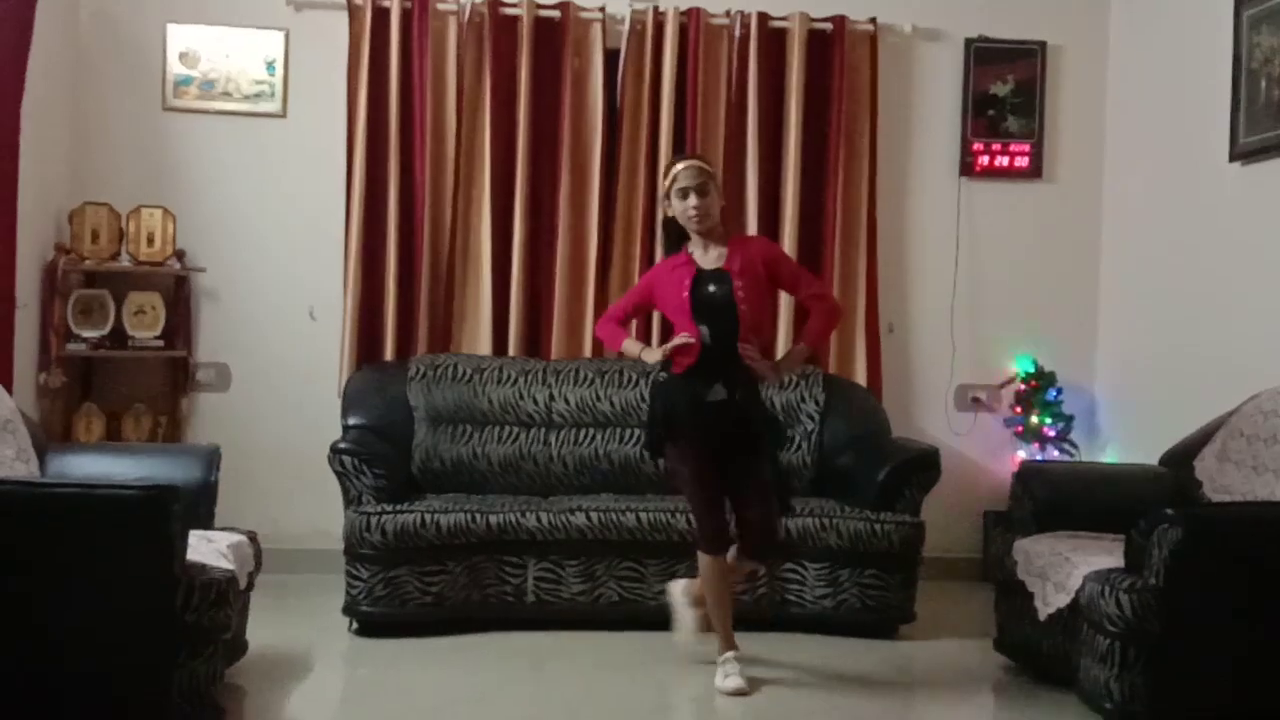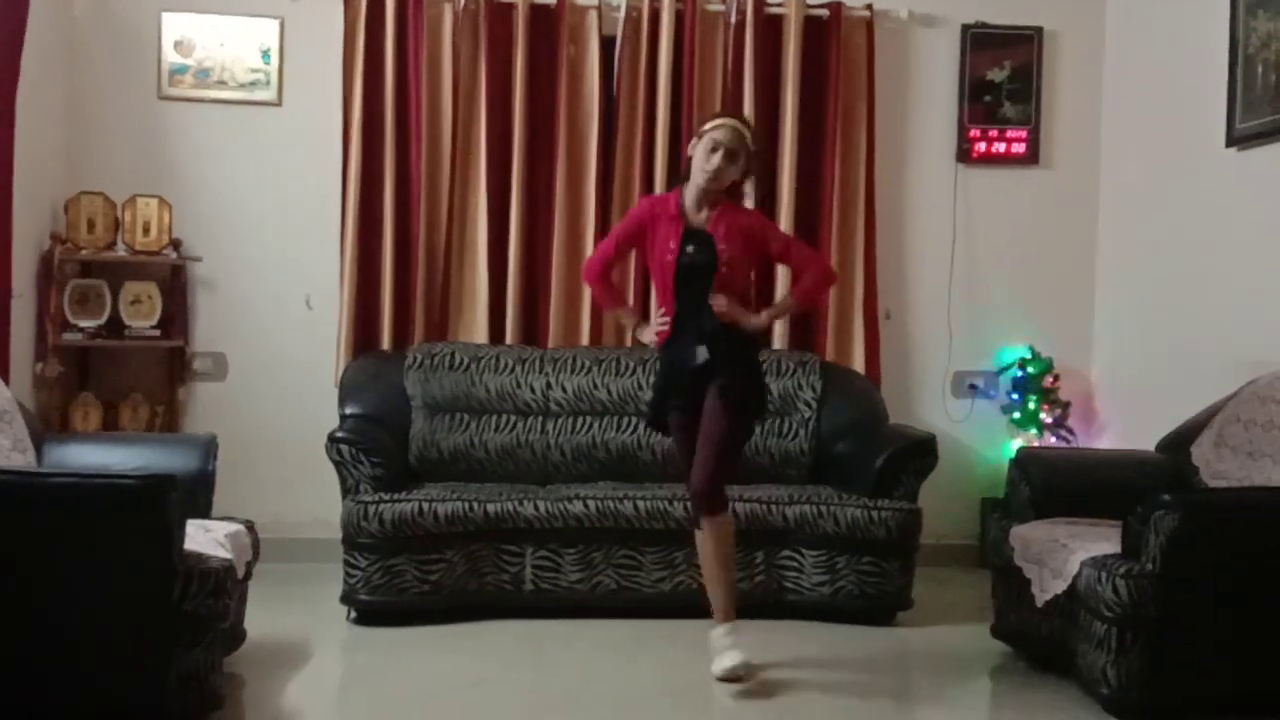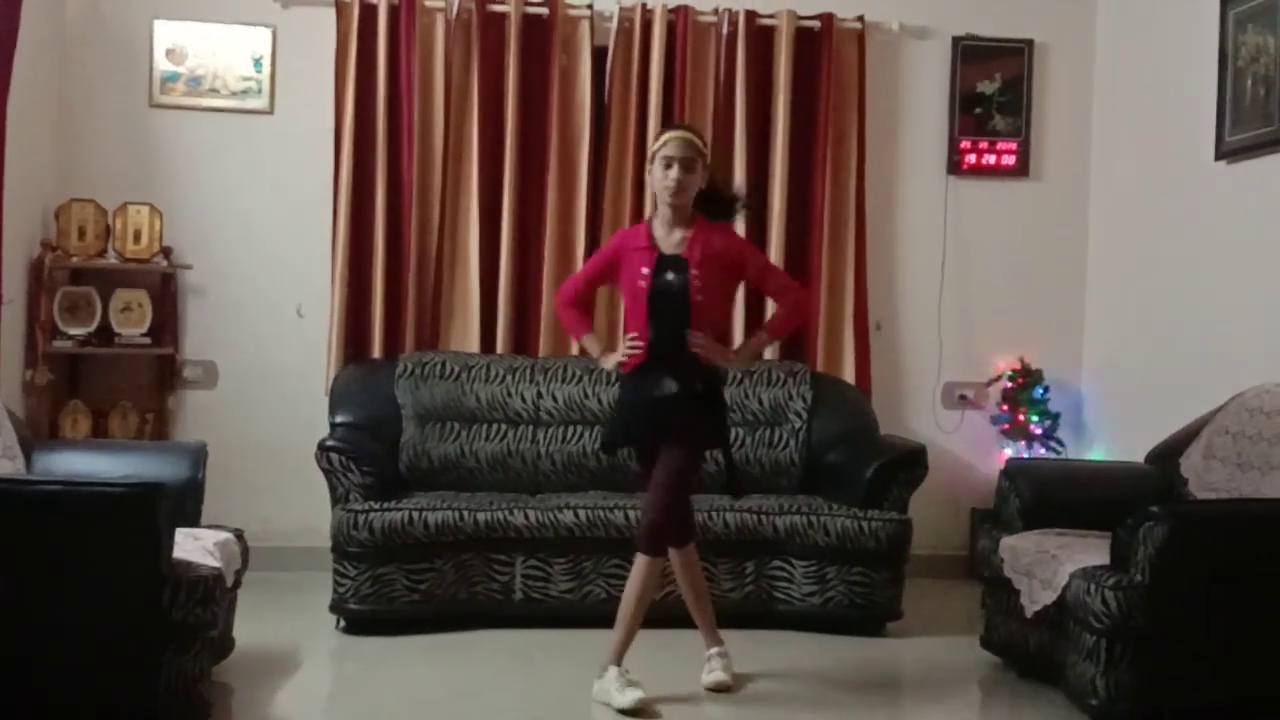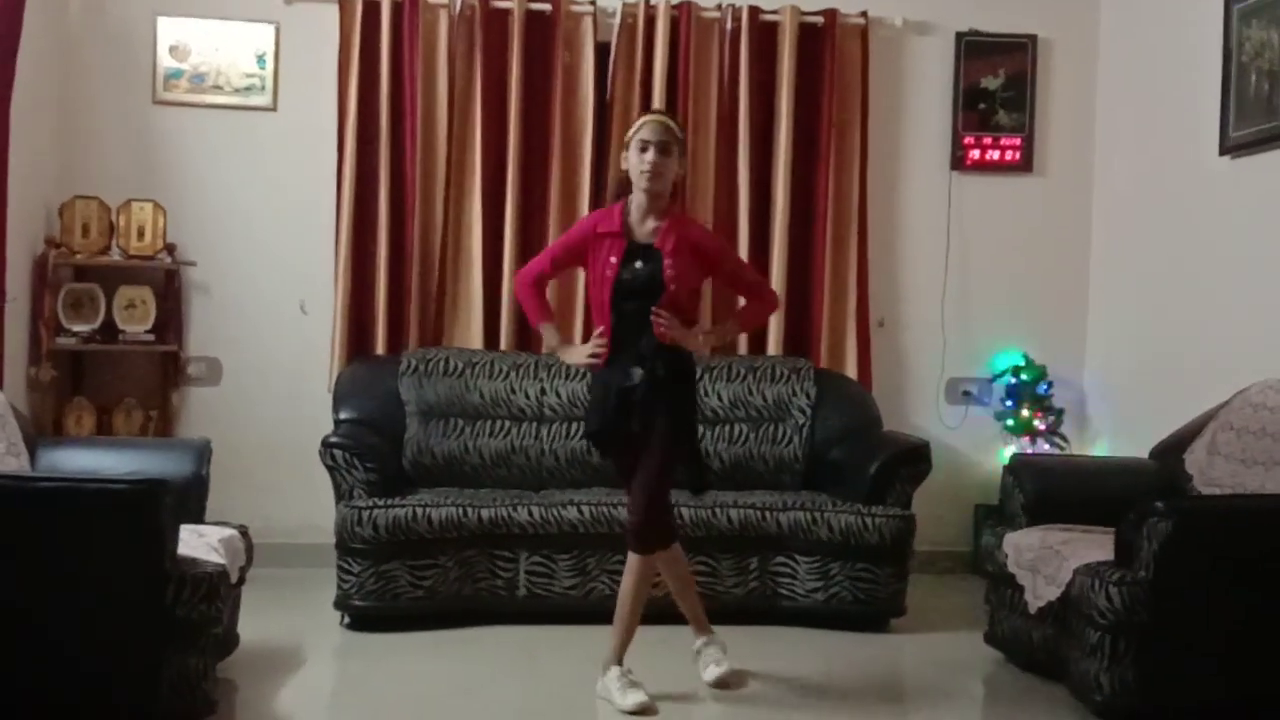
dt=0.3s
person 1, frame 1
left shoulder: (758, 253)
right shoulder: (665, 273)
left elbow: (823, 305)
right elbow: (608, 323)
left wrist: (785, 364)
right wrist: (648, 353)
left hip: (741, 405)
right hip: (684, 404)
left knee: (761, 535)
right knee: (712, 528)
left ankle: (695, 592)
right ankle: (726, 652)
person 1, frame 2
left shoulder: (746, 224)
right shoulder: (653, 213)
left elbow: (818, 271)
right elbow: (596, 271)
left wrist: (765, 318)
right wrist: (637, 328)
left hip: (731, 363)
right hip: (680, 365)
left knee: (706, 485)
right knee: (703, 495)
left ankle: (724, 626)
right ankle: (724, 626)
person 1, frame 3
left shoulder: (723, 243)
right shoulder: (627, 244)
left elbow: (794, 299)
right elbow: (569, 299)
left wrist: (741, 354)
right wrist: (604, 356)
left hip: (695, 399)
right hip: (643, 395)
left knee: (653, 527)
right knee: (674, 527)
left ankle: (611, 668)
right ankle: (714, 645)
person 1, frame 4
left shoulder: (692, 236)
right shoulder: (596, 228)
left elbow: (761, 296)
right elbow: (528, 281)
left wrist: (710, 339)
right wrist: (565, 348)
left hip: (669, 386)
right hip: (616, 386)
left knee: (645, 525)
right knee: (654, 525)
left ankle: (615, 669)
right ankle: (706, 634)
